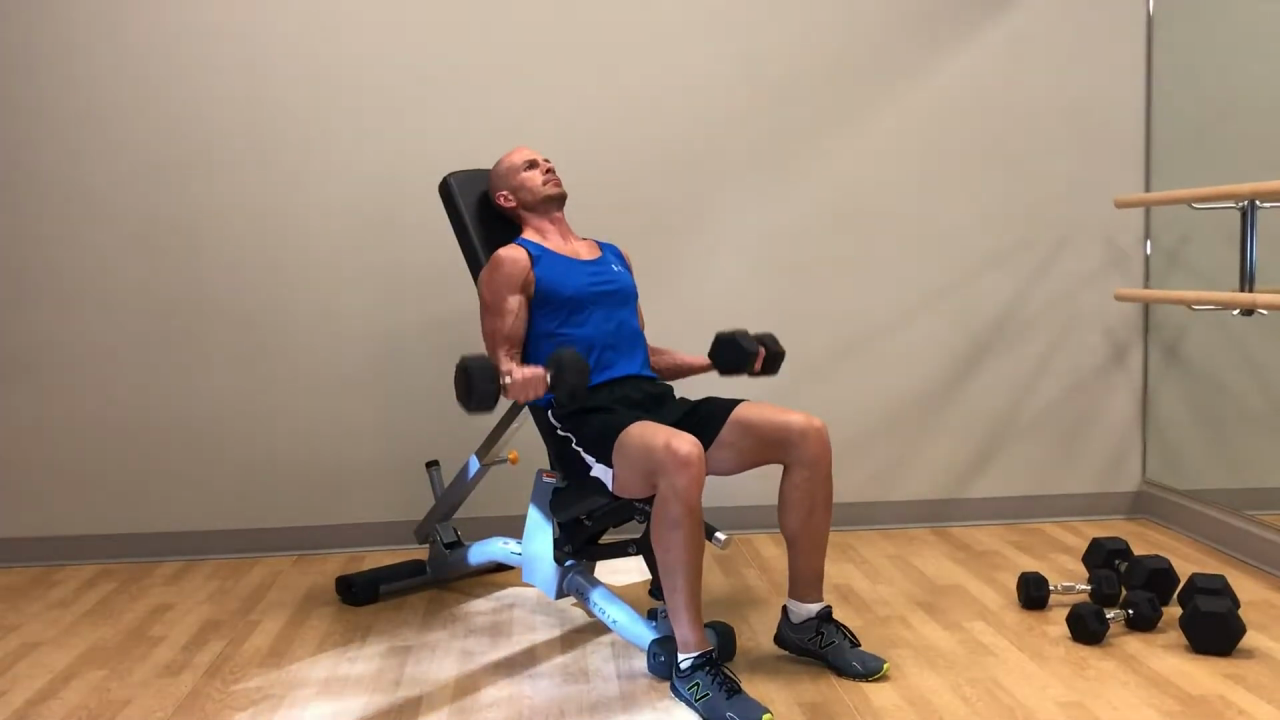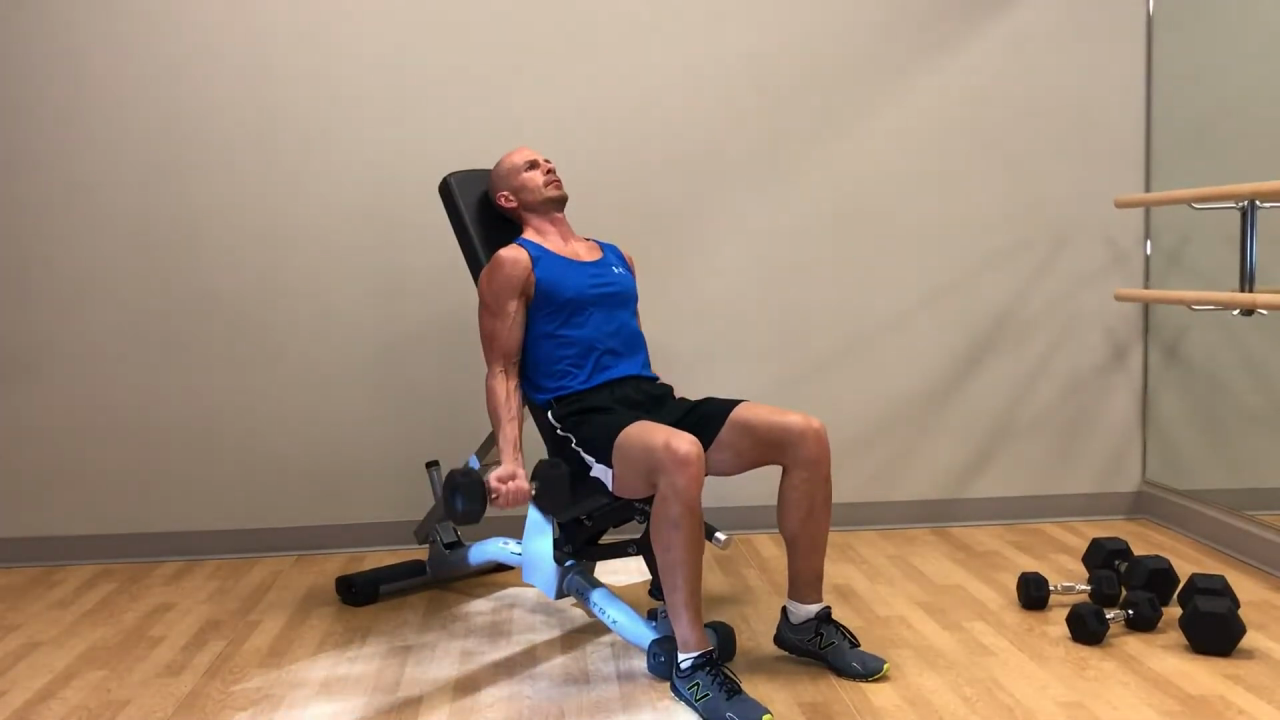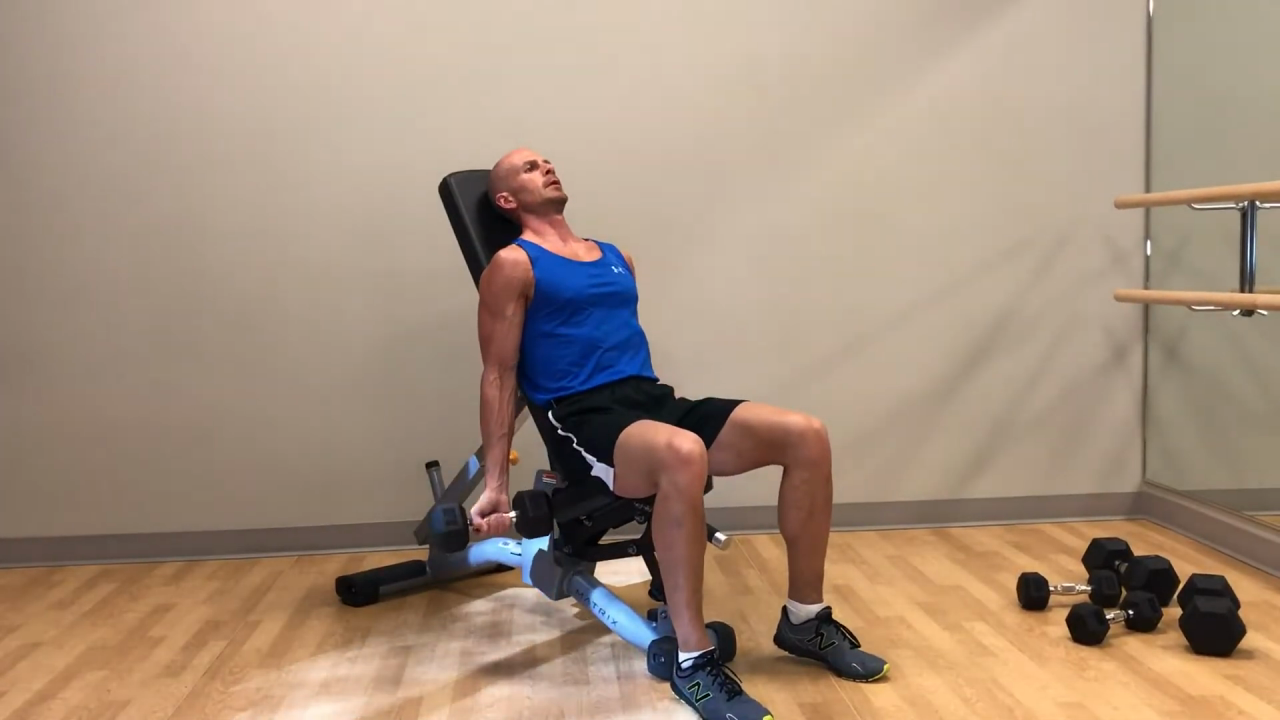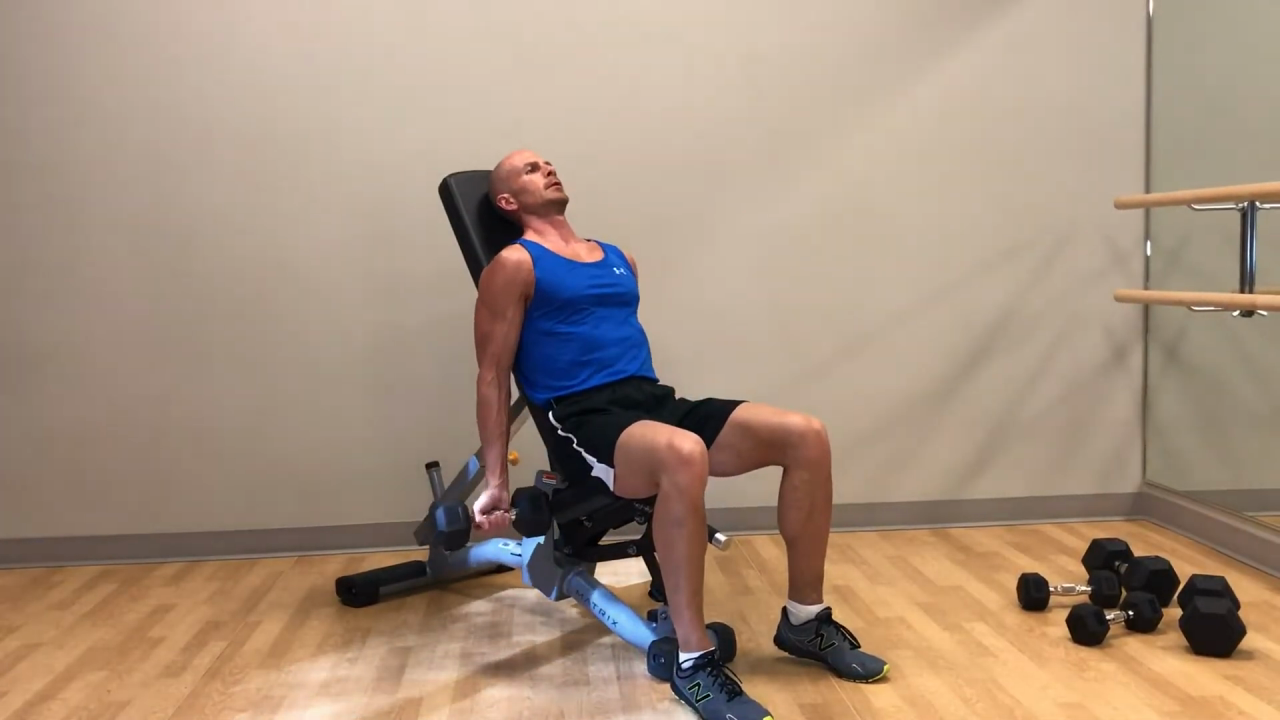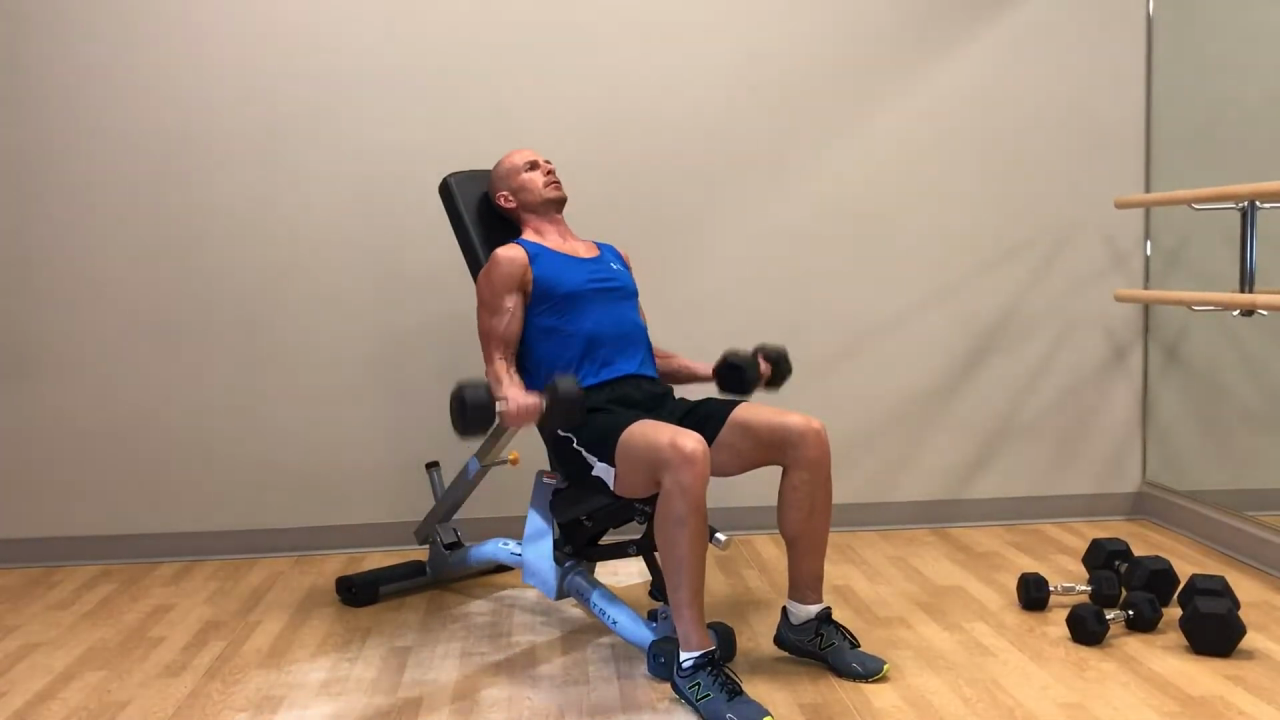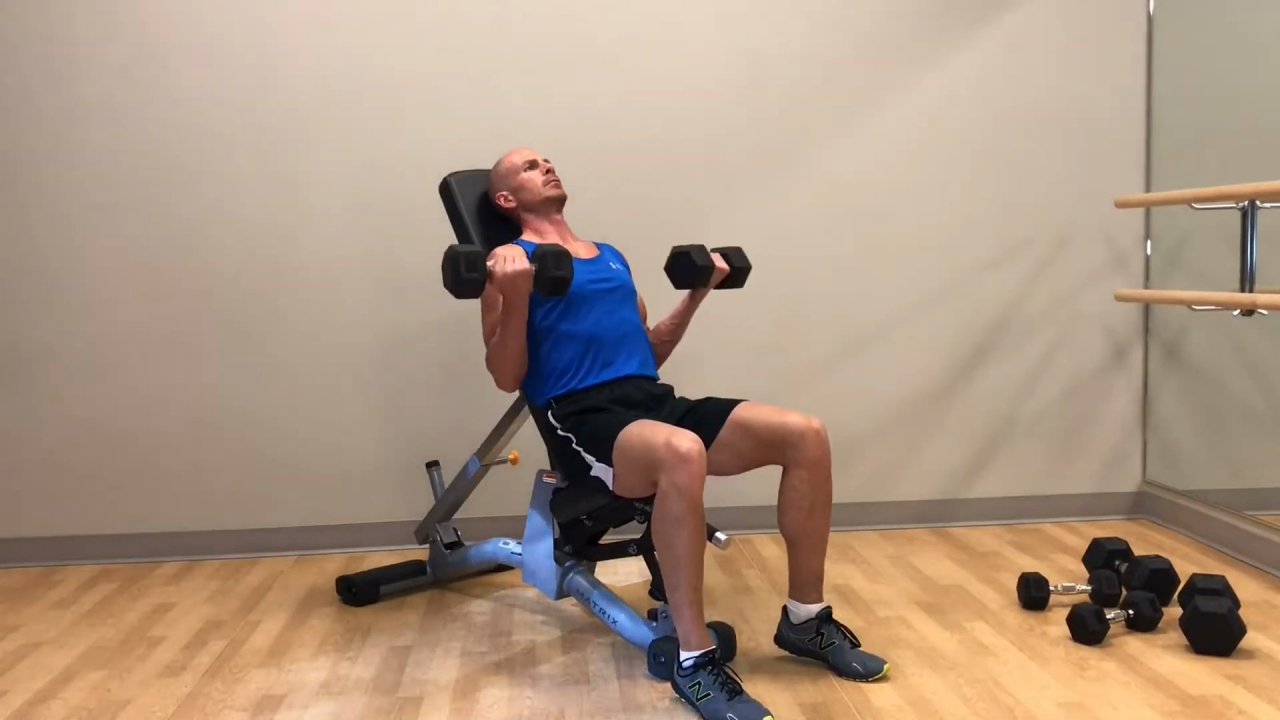
dt=0.5s
person 1, frame 1
left shoulder: (614, 256)
right shoulder: (513, 262)
right elbow: (505, 360)
left wrist: (711, 360)
right wrist: (519, 378)
left hip: (653, 400)
right hip: (586, 418)
left knee: (806, 434)
right knee: (680, 455)
left ankle: (805, 619)
right ankle: (692, 662)
person 1, frame 2
left shoulder: (616, 257)
right shoulder: (513, 264)
right elbow: (503, 371)
left wrist: (691, 410)
right wrist: (510, 460)
left hip: (651, 398)
right hip: (584, 418)
left knee: (805, 436)
right knee: (679, 455)
left ankle: (804, 618)
right ankle: (693, 662)
person 1, frame 3
left shoulder: (615, 258)
right shoulder: (513, 265)
right elbow: (499, 377)
right wrist: (495, 485)
left hip: (653, 399)
right hip: (586, 419)
left knee: (805, 435)
right knee: (680, 453)
left ankle: (805, 619)
right ankle: (693, 660)
person 1, frame 4
left shoulder: (618, 258)
right shoulder: (515, 265)
right elbow: (493, 375)
right wrist: (495, 481)
left hip: (654, 400)
right hip: (585, 420)
left knee: (806, 436)
right knee: (683, 455)
left ankle: (805, 619)
right ankle: (693, 662)
person 1, frame 5
left shoulder: (614, 257)
right shoulder: (511, 261)
right elbow: (500, 360)
left wrist: (720, 370)
right wrist: (513, 395)
left hip: (653, 400)
right hip: (586, 419)
left knee: (805, 435)
right knee: (685, 453)
left ankle: (805, 619)
right ankle: (695, 661)
person 1, frame 6
left shoulder: (612, 257)
right shoulder: (511, 259)
right elbow: (507, 377)
left wrist: (695, 293)
right wrist: (514, 297)
left hip: (653, 400)
right hip: (585, 418)
left knee: (805, 435)
right knee: (681, 452)
left ankle: (805, 618)
right ankle: (694, 661)
